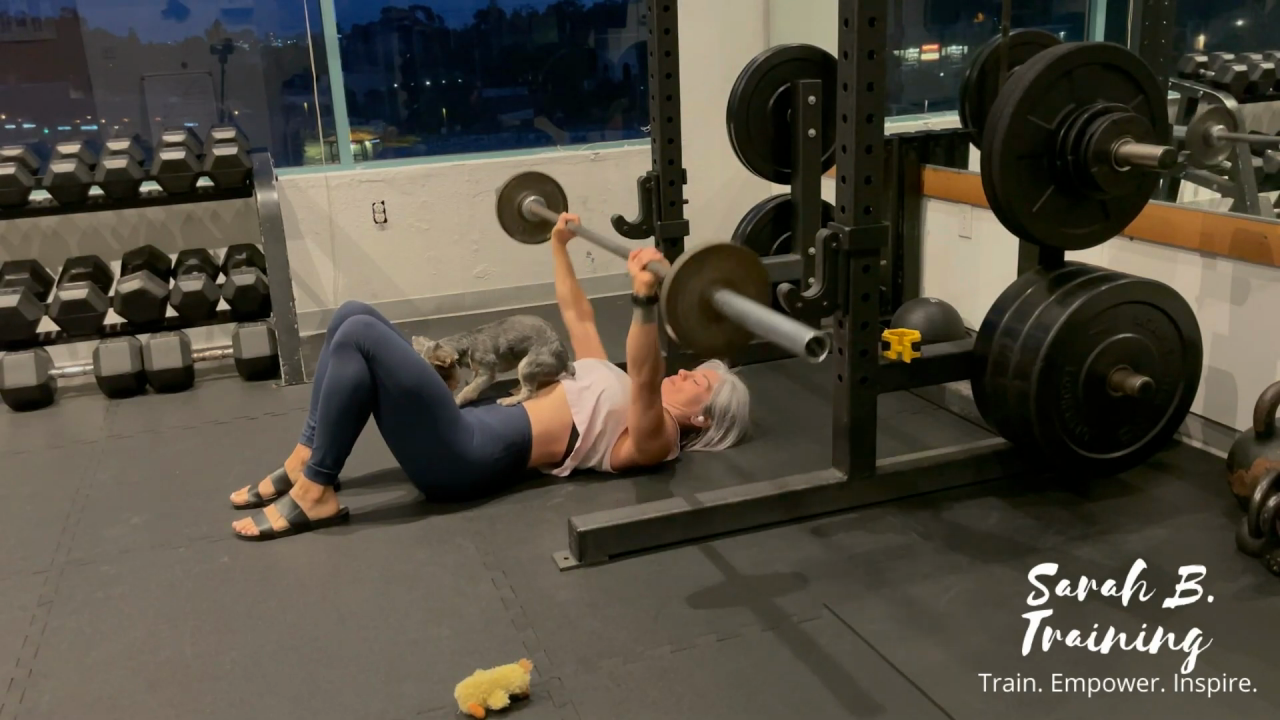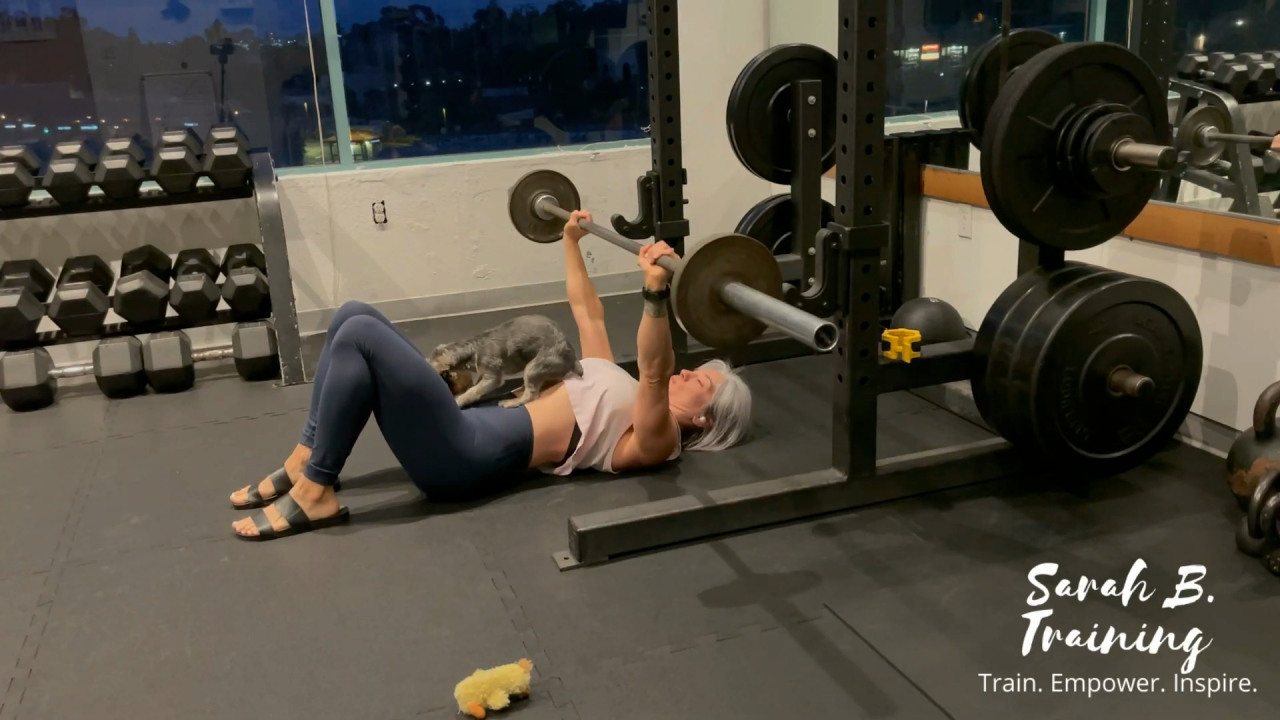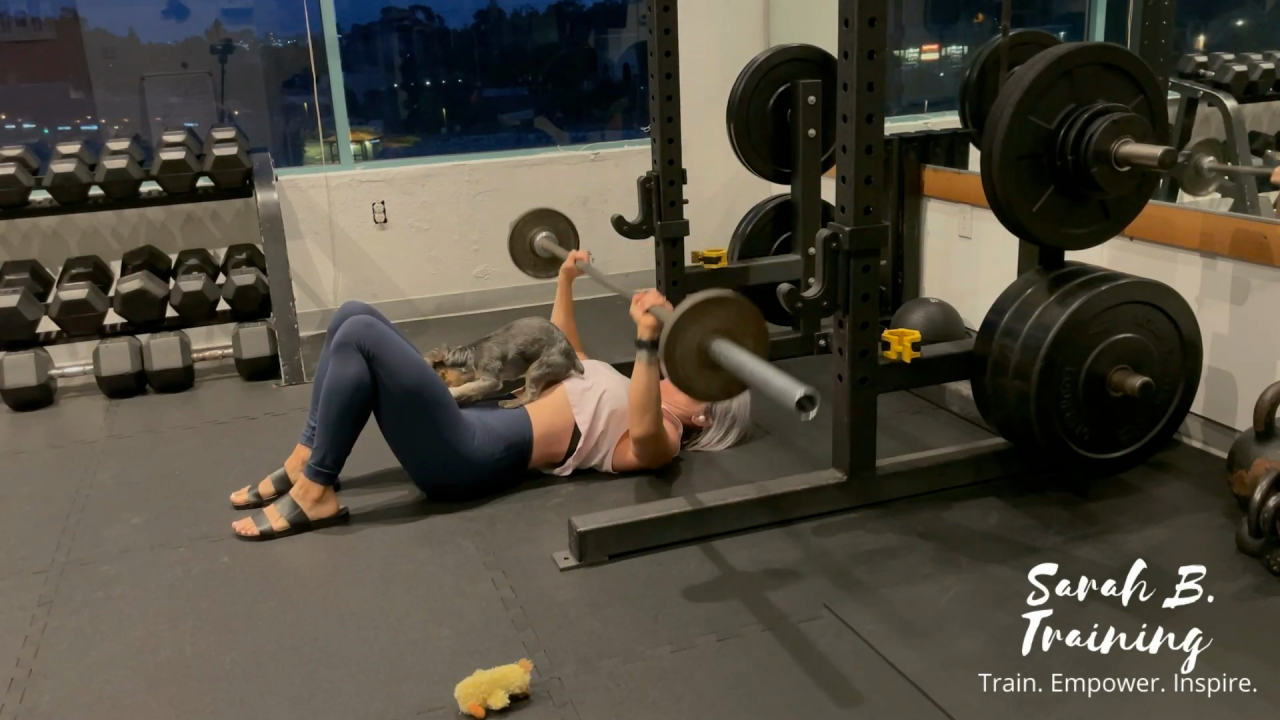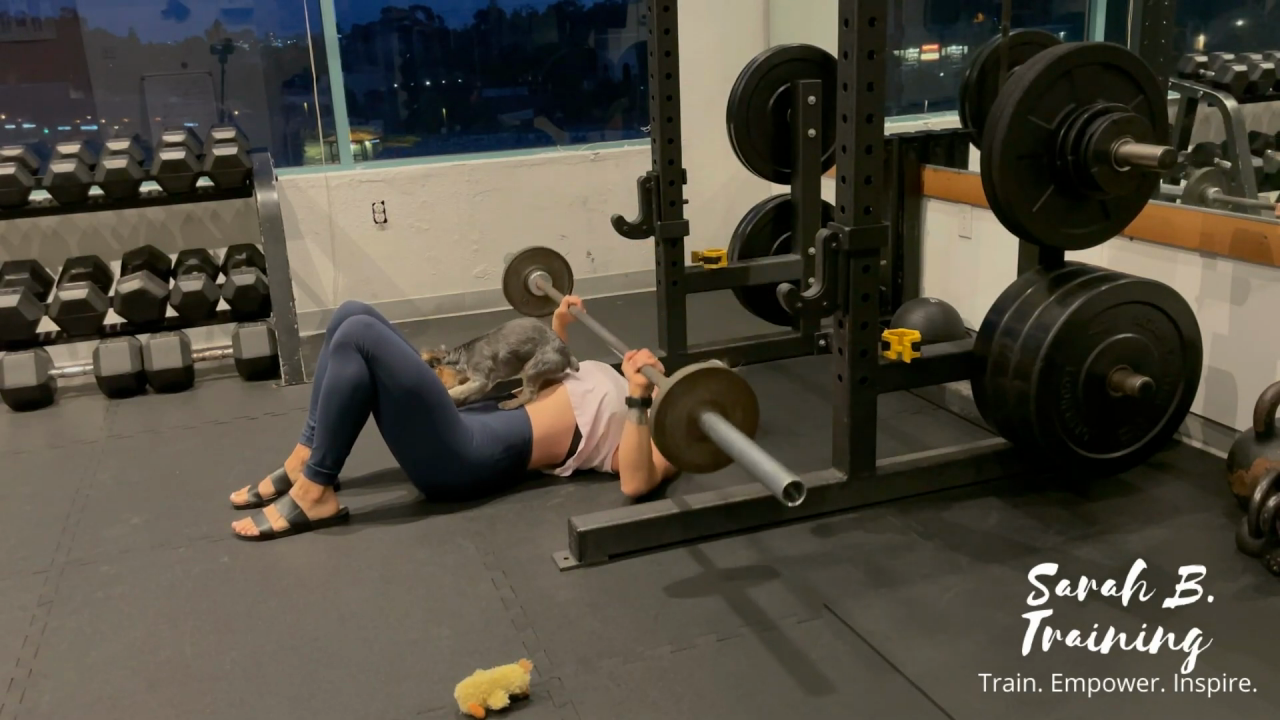
dt=0.3s
person 1, frame 1
left shoulder: (654, 438)
right shoulder: (620, 393)
left elbow: (646, 378)
right elbow: (576, 314)
left wrist: (645, 297)
right wrist: (559, 246)
left hip: (468, 456)
right hip: (468, 427)
left knee: (359, 336)
right knee: (353, 316)
left ankle: (314, 495)
right ankle: (302, 465)
person 1, frame 2
left shoulder: (656, 438)
right shoulder: (619, 389)
left elbow: (655, 372)
right elbow: (587, 312)
left wrist: (656, 291)
right wrist: (571, 242)
left hip: (469, 456)
right hip: (471, 424)
left knee: (360, 336)
right knee: (354, 315)
left ankle: (315, 494)
right ankle: (302, 465)
person 1, frame 3
left shoulder: (662, 440)
right shoulder: (625, 392)
left elbow: (642, 429)
right elbow: (561, 345)
left wrist: (650, 338)
right wrist: (565, 281)
left hip: (468, 456)
right hip: (472, 424)
left knee: (360, 333)
right knee: (353, 316)
left ankle: (315, 495)
right ankle: (303, 464)
person 1, frame 4
left shoulder: (659, 444)
right shoulder: (623, 404)
left elbow: (636, 484)
left wrist: (640, 399)
right wrist: (559, 323)
left hip: (466, 457)
right hip: (475, 421)
left knee: (357, 335)
right knee: (353, 315)
left ankle: (314, 496)
right ankle: (298, 466)
